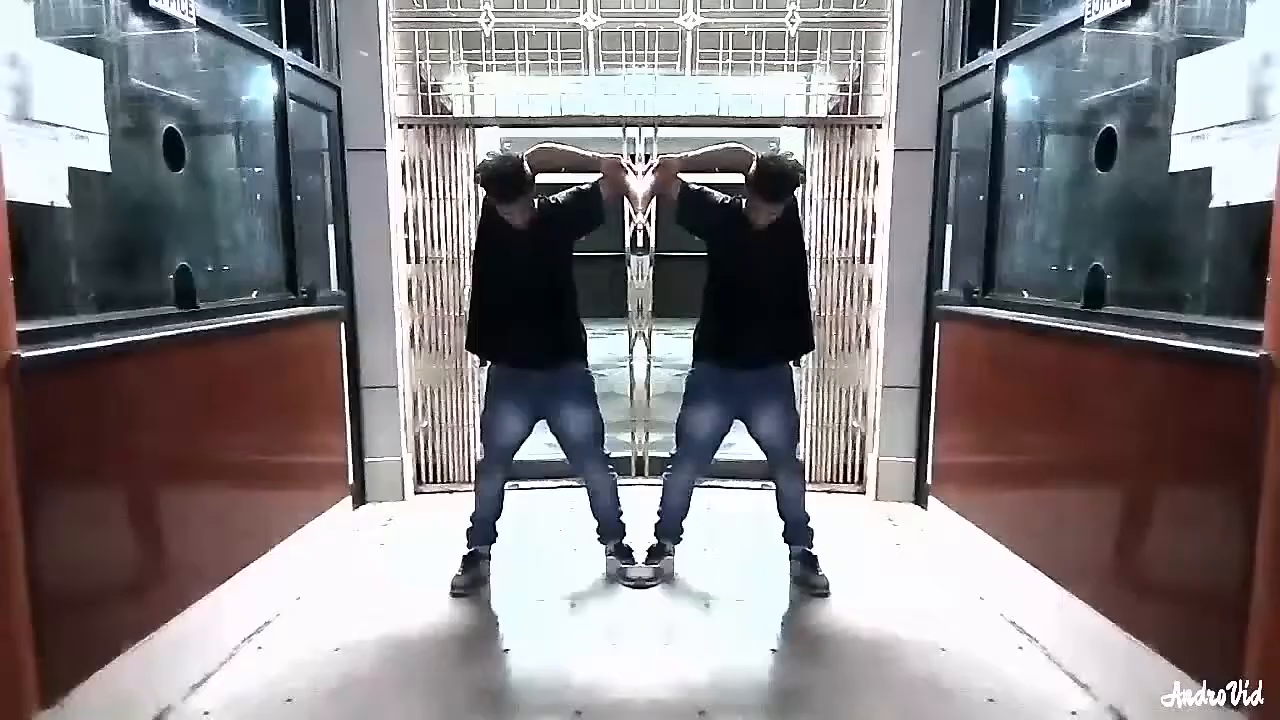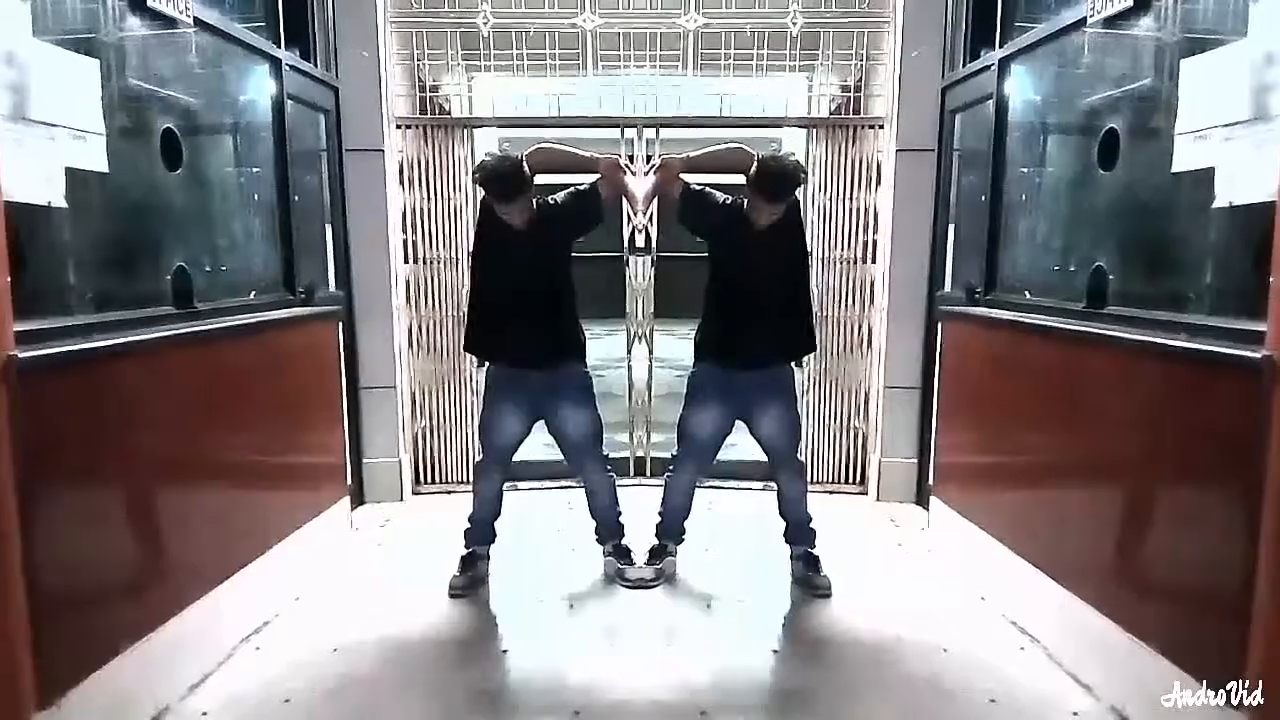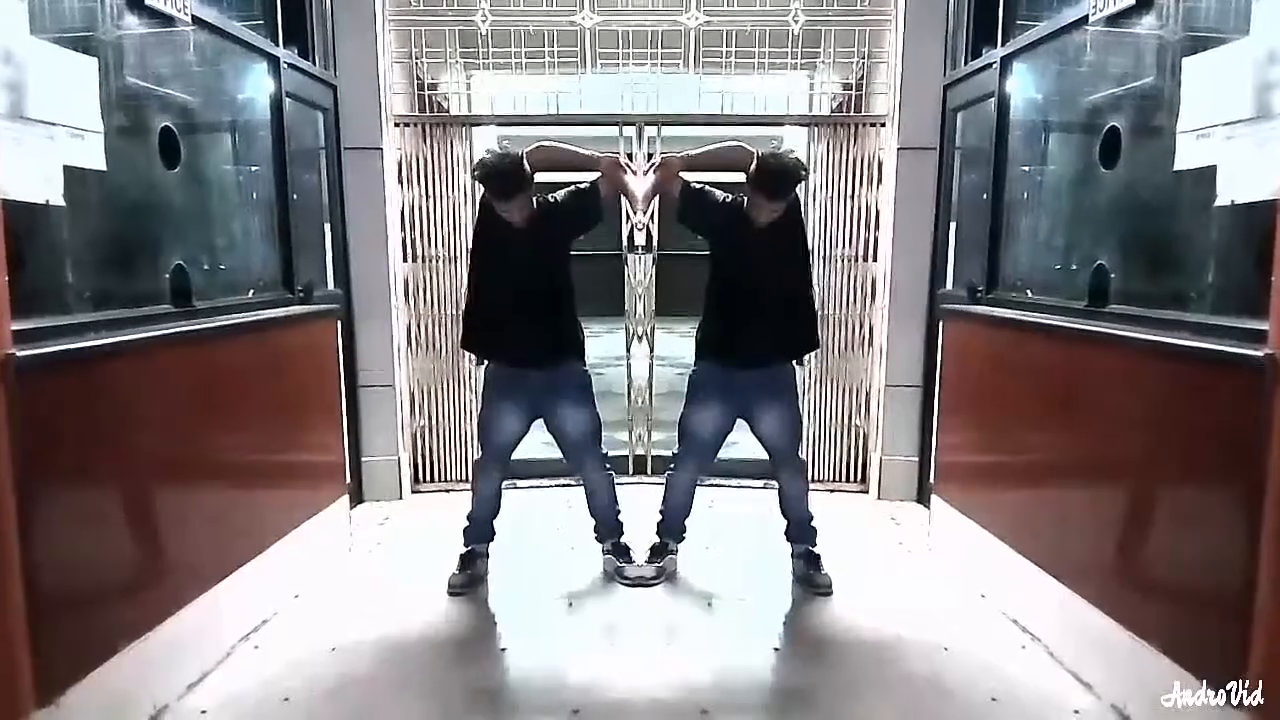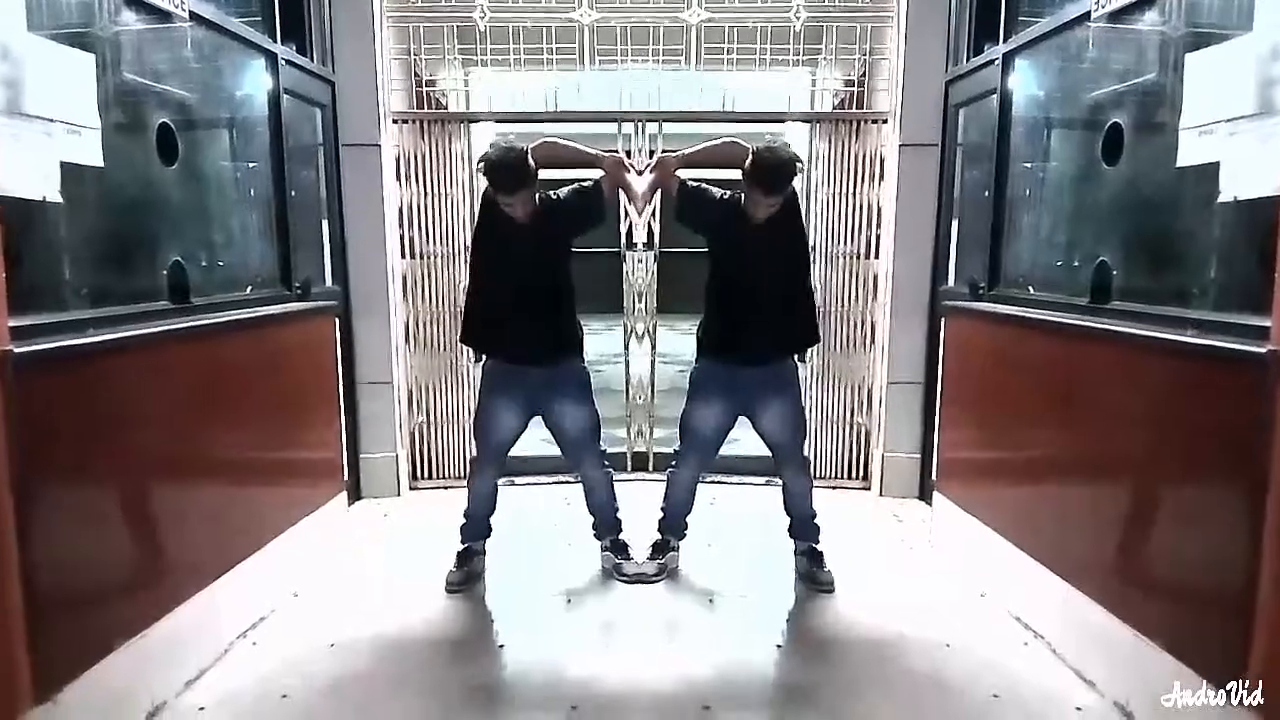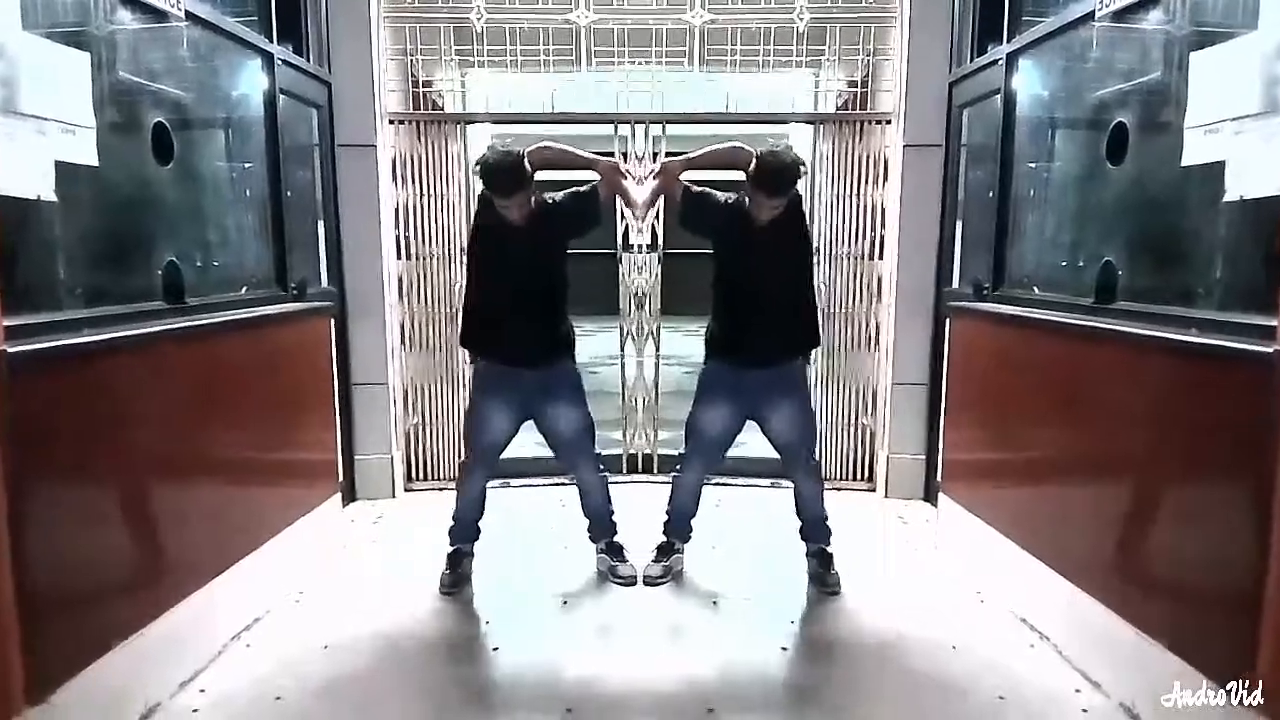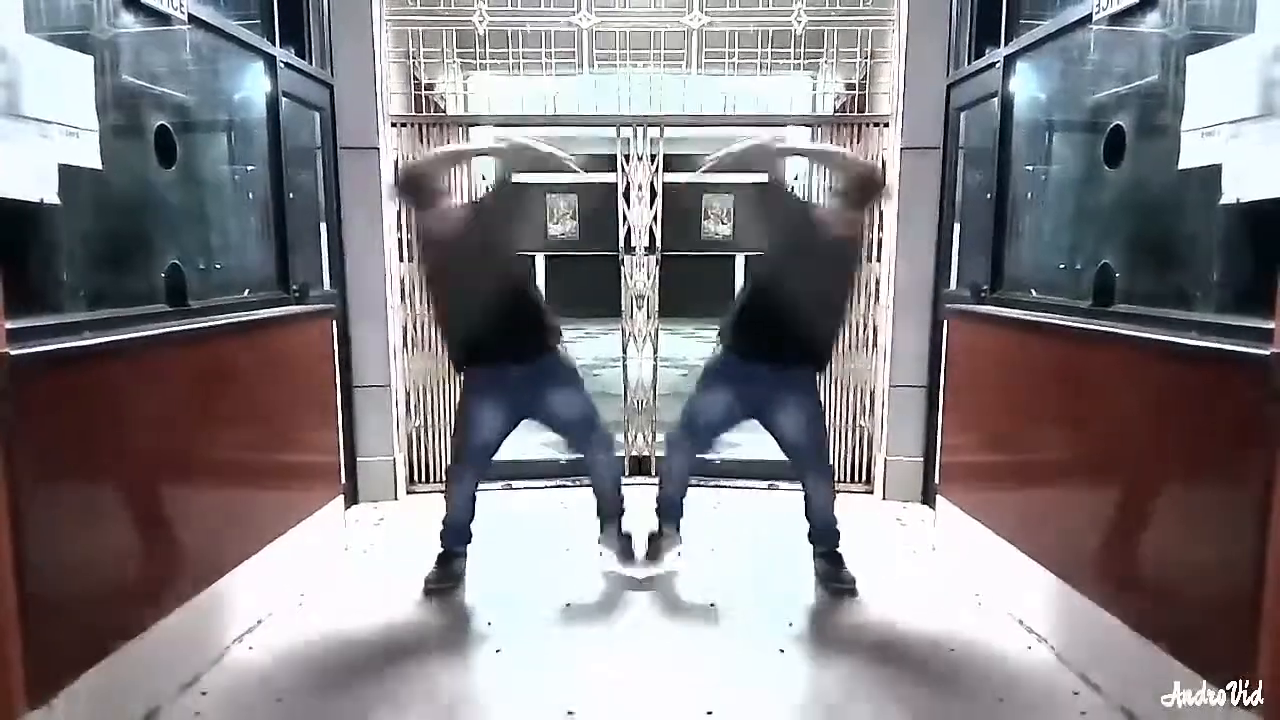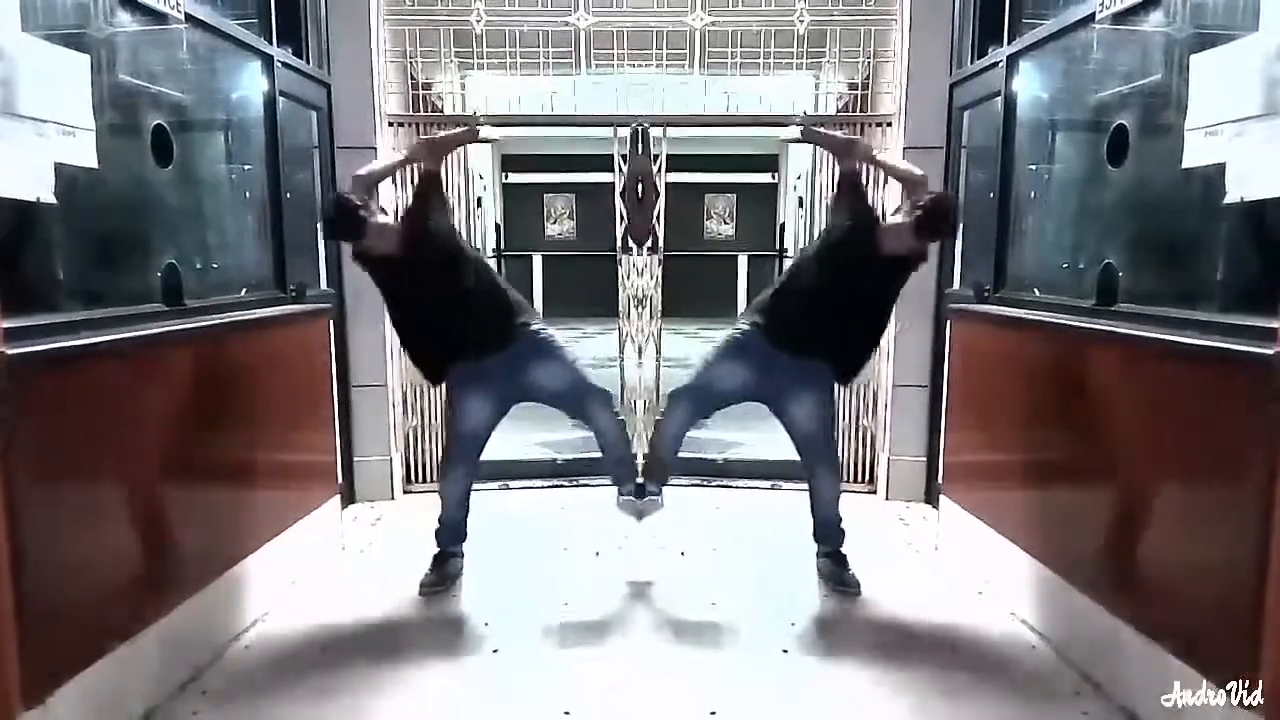
dt=0.3s
person 1, frame 1
left shoulder: (559, 214)
right shoulder: (490, 215)
left elbow: (614, 184)
right elbow: (536, 155)
left wrist: (607, 166)
right wrist: (597, 161)
left hip: (566, 370)
right hip: (510, 373)
left knee: (595, 465)
right knee: (493, 466)
left ankle: (615, 546)
right ankle: (478, 553)
person 1, frame 2
left shoulder: (557, 214)
right shoulder: (488, 216)
left elbow: (612, 184)
right elbow: (537, 155)
left wrist: (607, 167)
right wrist: (597, 160)
left hip: (564, 370)
right hip: (508, 373)
left knee: (593, 465)
right knee: (491, 467)
left ankle: (614, 546)
right ankle: (476, 554)
person 1, frame 3
left shoulder: (556, 212)
right shoulder: (487, 214)
left elbow: (611, 181)
right elbow: (535, 153)
left wrist: (606, 165)
right wrist: (595, 161)
left hip: (563, 369)
right hip: (507, 372)
left knee: (592, 464)
right knee: (490, 466)
left ankle: (613, 545)
right ankle: (475, 552)
person 1, frame 4
left shoulder: (558, 210)
right shoulder: (489, 209)
left elbow: (613, 180)
right elbow: (540, 149)
left wrist: (608, 164)
right wrist: (600, 159)
left hip: (562, 366)
right hip: (505, 368)
left knee: (590, 461)
right knee: (487, 463)
left ankle: (611, 543)
right ankle: (472, 550)
person 1, frame 5
left shoulder: (554, 215)
right shoulder: (486, 214)
left elbow: (610, 187)
right elbow: (538, 153)
left wrist: (611, 175)
right wrist: (600, 166)
left hip: (554, 369)
right hip: (498, 371)
left knee: (585, 464)
right knee: (476, 465)
left ankle: (606, 545)
right ankle: (460, 552)
person 1, frame 6
left shoulder: (489, 215)
right shoulder: (432, 239)
left hip: (542, 361)
right hip: (488, 373)
left knee: (596, 443)
right knee: (465, 469)
left ankle: (612, 528)
right ankle: (452, 553)
person 1, frame 7
left shoulder: (424, 220)
right shoulder: (373, 261)
left hip: (523, 342)
right hip: (471, 367)
left knee: (596, 404)
right knee: (457, 464)
left ankle: (628, 488)
right ankle: (449, 552)
person 2, frame 1
left shoulder: (789, 216)
right shoulder: (720, 213)
left elbow: (744, 156)
right elbow: (666, 178)
left wrist: (681, 162)
right wrist: (668, 168)
left hip: (770, 372)
right hip: (713, 369)
left knee: (787, 467)
right knee: (685, 465)
left ankle: (801, 552)
right ankle: (664, 546)
person 2, frame 2
left shoulder: (792, 215)
right shoulder: (721, 213)
left elbow: (743, 155)
right elbow: (668, 180)
left wrist: (682, 161)
right wrist: (669, 169)
left hip: (771, 373)
right hip: (715, 370)
left knee: (788, 467)
right knee: (686, 465)
left ankle: (803, 553)
right ankle: (666, 546)
person 2, frame 3
left shoulder: (793, 214)
right shoulder: (722, 212)
left elbow: (745, 154)
right elbow: (667, 178)
left wrist: (683, 161)
right wrist: (671, 167)
left hip: (773, 371)
right hip: (715, 369)
left knee: (789, 465)
right knee: (687, 464)
left ankle: (804, 551)
right ankle: (667, 545)
person 2, frame 4
left shoulder: (790, 208)
right shoulder: (720, 209)
left elbow: (739, 150)
right elbow: (674, 173)
left wrist: (680, 159)
right wrist: (663, 171)
left hip: (774, 368)
right hip: (717, 366)
left knee: (793, 463)
right knee: (689, 461)
left ankle: (807, 549)
right ankle: (668, 542)
person 2, frame 5
left shoulder: (793, 211)
right shoulder: (725, 214)
left elbow: (743, 155)
right elbow: (669, 183)
left wrist: (679, 166)
right wrist: (646, 199)
left hip: (782, 371)
right hip: (724, 369)
left knee: (803, 465)
right knee: (695, 464)
left ankle: (818, 551)
right ankle: (673, 545)
person 2, frame 6
left shoulder: (848, 242)
right shoulder: (791, 216)
left hip: (792, 374)
right hip: (737, 361)
left knee: (814, 469)
right knee: (684, 442)
left ankle: (827, 552)
right ankle: (667, 528)
person 2, frame 7
left shoulder: (907, 261)
right shoulder: (855, 218)
left hip: (809, 367)
right hip: (757, 341)
left knee: (822, 464)
right knee: (683, 405)
left ankle: (830, 553)
right ankle: (652, 486)
